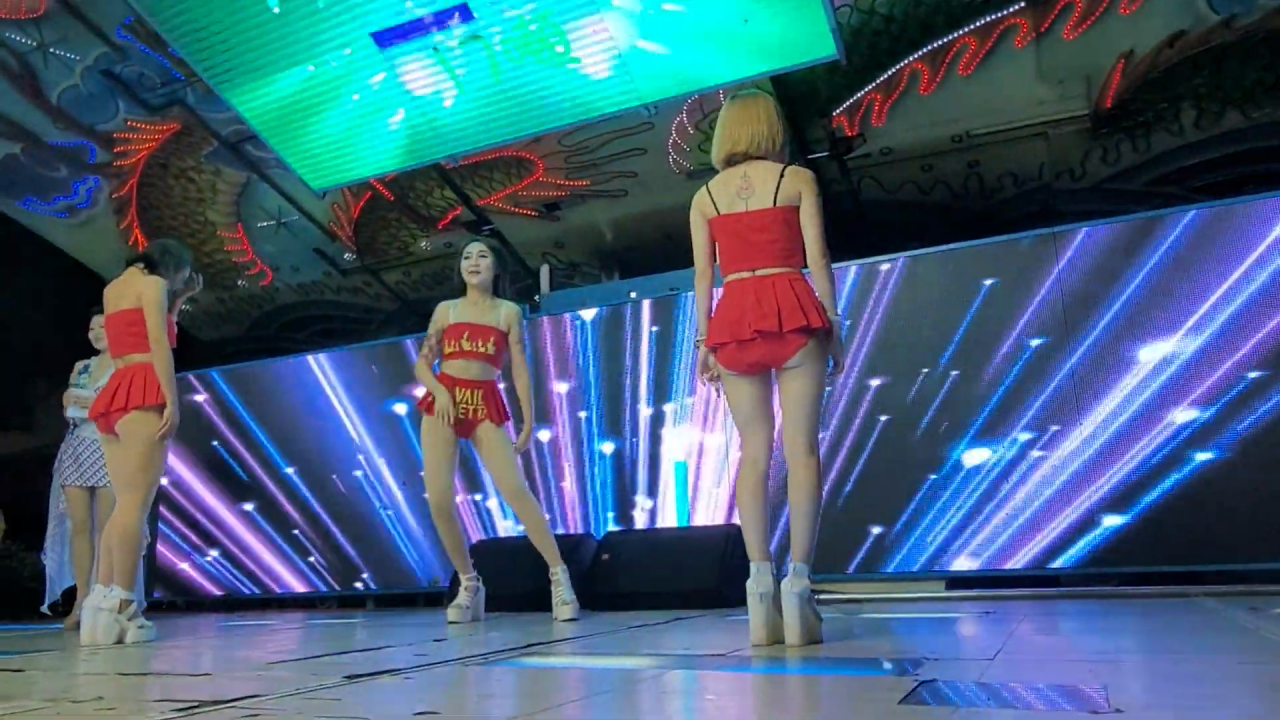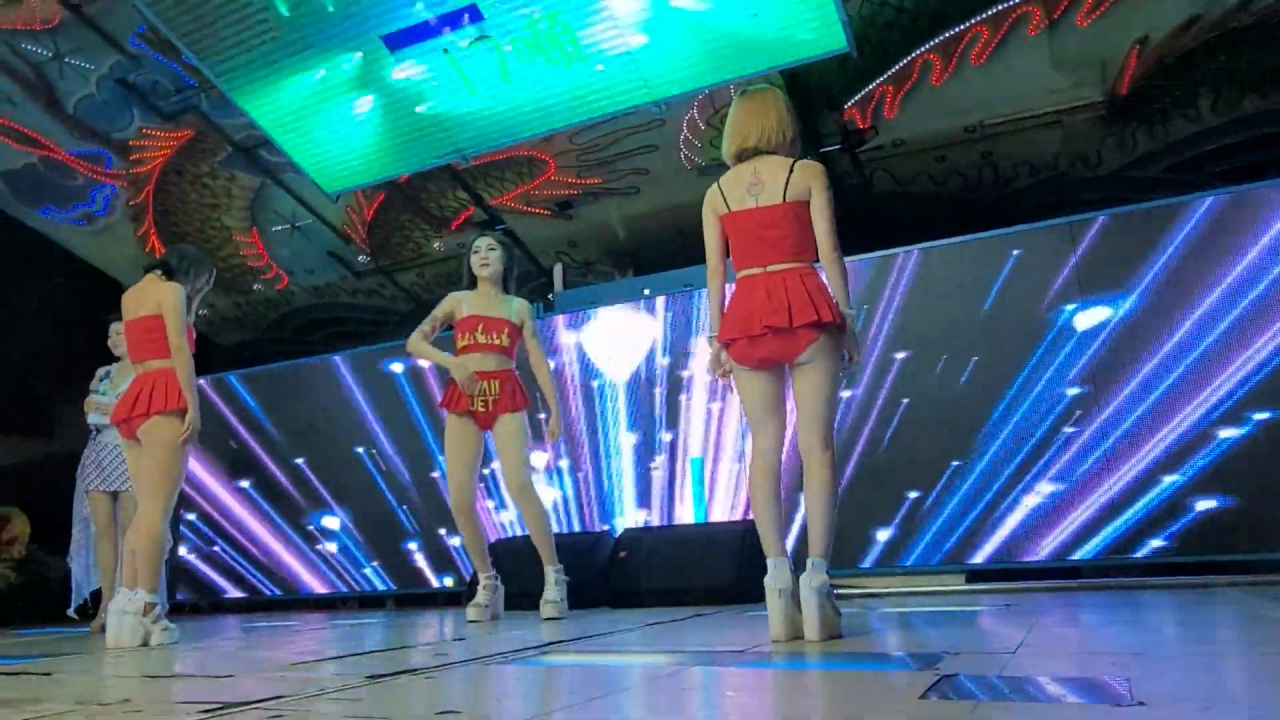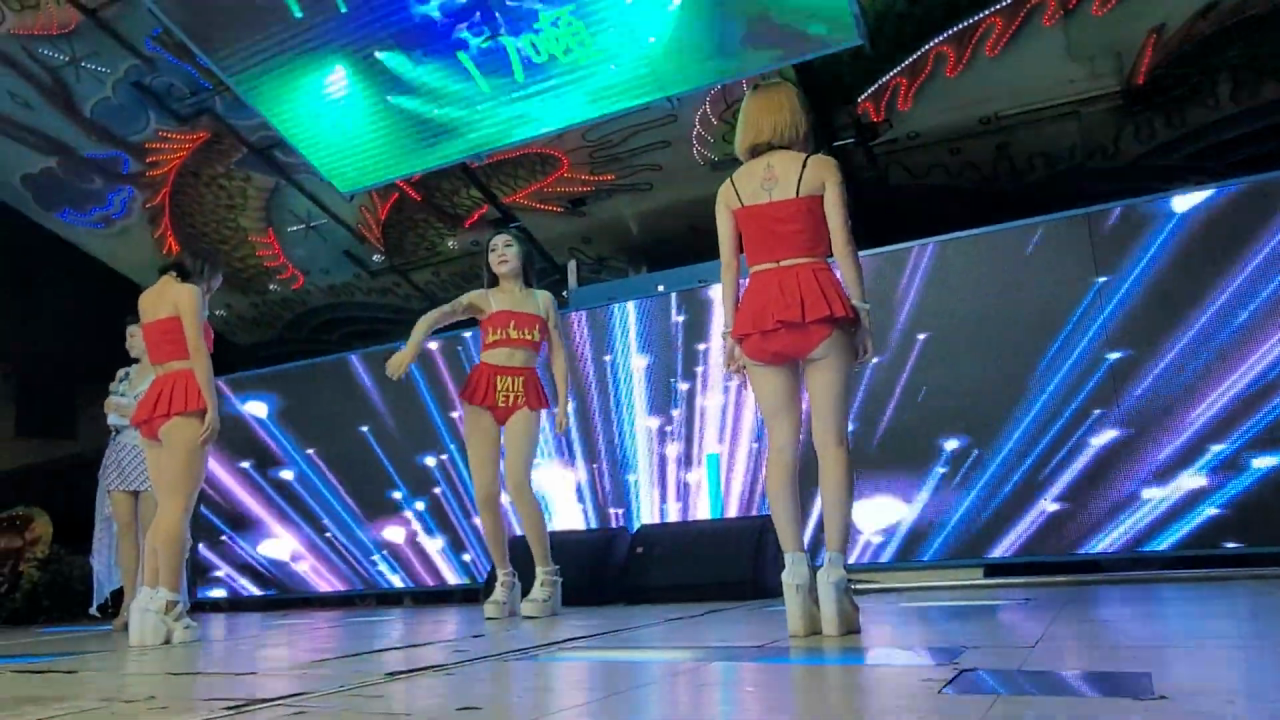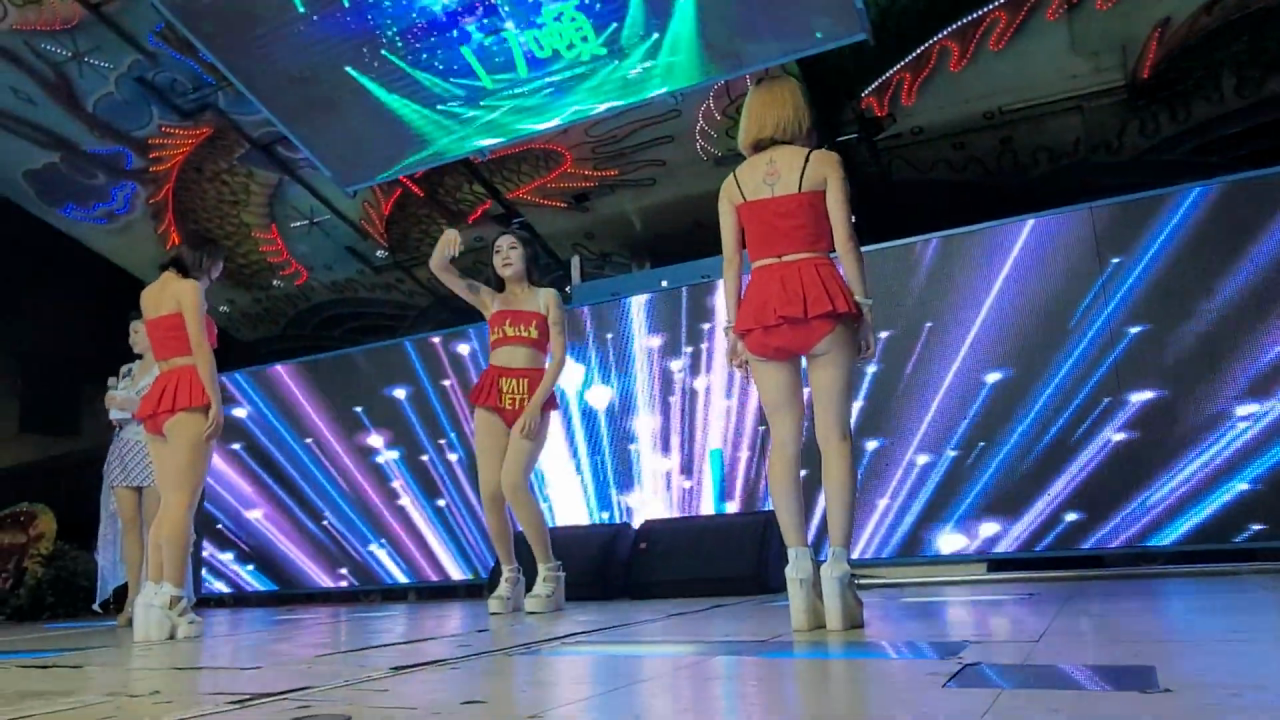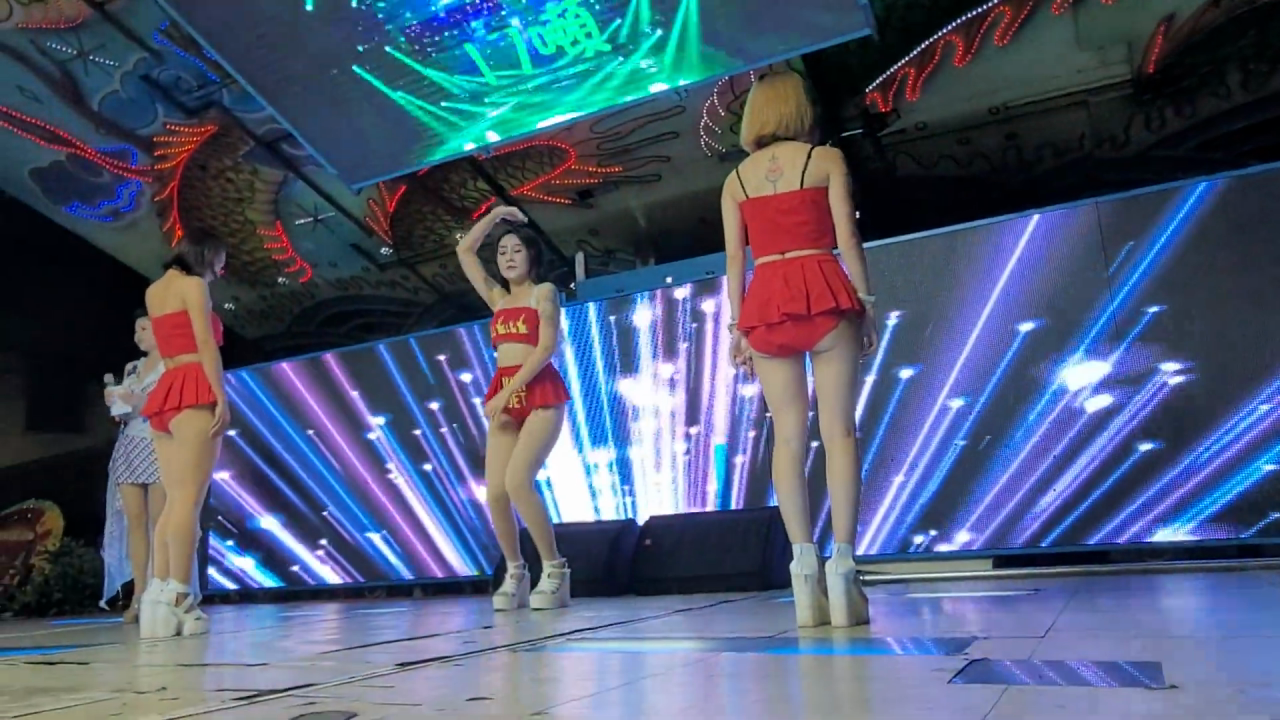
dt=0.2s
person 1, frame 1
left shoulder: (705, 195)
right shoulder: (798, 179)
left elbow: (703, 274)
right elbow: (817, 257)
left wrist: (704, 341)
right wrist: (834, 323)
left hip: (733, 321)
right hip: (791, 312)
left knee: (754, 452)
right knee: (801, 449)
left ankle: (760, 583)
right ankle: (797, 581)
person 1, frame 2
left shoulder: (717, 192)
right shoulder: (809, 173)
left elbow: (715, 271)
right elbow: (829, 251)
left wrist: (716, 337)
right wrist: (847, 318)
left hip: (746, 316)
right hip: (803, 309)
left knee: (765, 449)
right knee: (816, 444)
left ankle: (778, 579)
right ankle: (816, 577)
person 1, frame 3
left shoulder: (730, 187)
right shoulder: (822, 167)
left elbow: (729, 266)
right elbow: (843, 246)
left wrist: (731, 332)
right wrist: (861, 312)
left hip: (759, 311)
right hip: (817, 302)
left knee: (781, 444)
right knee: (830, 439)
left ankle: (795, 573)
right ankle: (833, 573)
person 1, frame 4
left shoulder: (733, 182)
right shoulder: (824, 162)
left elbow: (731, 261)
right elbow: (845, 242)
left wrist: (733, 328)
right wrist: (863, 308)
left hip: (762, 307)
right hip: (819, 297)
left knee: (784, 438)
right knee: (834, 434)
left ankle: (799, 568)
right ankle: (837, 566)
person 1, frame 5
left shoulder: (736, 179)
right shoulder: (827, 159)
left elbow: (734, 258)
right elbow: (847, 238)
left wrist: (737, 325)
right wrist: (866, 304)
left hip: (765, 304)
right hip: (822, 294)
left knee: (789, 435)
right knee: (838, 430)
left ankle: (805, 566)
right ankle: (842, 563)
person 2, frame 1
left shoulder: (114, 287)
right shoulder: (153, 282)
right elbow: (159, 343)
left wrist: (179, 299)
right wrist: (172, 399)
left hip: (115, 396)
right hip: (142, 395)
left knee: (125, 505)
right knee: (135, 504)
left ankle: (102, 602)
right ankle: (121, 606)
person 2, frame 2
left shoulder: (131, 295)
right shoulder: (171, 289)
right elbow: (180, 349)
left wrist: (194, 301)
right wrist: (192, 404)
left hip: (136, 401)
right hip: (163, 399)
left knee: (146, 509)
right knee: (158, 508)
left ankle: (127, 606)
right ankle: (146, 609)
person 2, frame 3
left shoulder: (148, 296)
right shoulder: (187, 290)
right elbow: (197, 350)
left wrist: (204, 298)
right wrist: (212, 404)
left hip: (155, 402)
right hip: (182, 400)
left knee: (166, 509)
right knee: (178, 507)
left ankle: (148, 603)
right ankle: (166, 607)
person 2, frame 4
left shoulder: (150, 292)
right shoulder: (188, 287)
right elbow: (200, 345)
right wrist: (215, 400)
left hip: (159, 399)
right hip: (186, 397)
left knee: (169, 504)
right knee: (182, 503)
left ankle: (153, 599)
right ankle: (171, 602)
person 2, frame 5
left shoulder: (155, 290)
right shoulder: (193, 285)
right elbow: (205, 343)
right wrist: (221, 397)
left hip: (165, 396)
right hip: (193, 393)
left knee: (175, 501)
right knee: (188, 499)
left ankle: (159, 595)
right ankle: (177, 599)
person 3, frame 1
left shoulder: (509, 312)
right shoulder: (445, 310)
left elbow: (520, 369)
right elbow: (422, 362)
left wrist: (528, 422)
right wrist: (440, 394)
left hip: (487, 406)
right hip: (441, 404)
left knee: (516, 489)
right knee: (439, 500)
left ankle: (559, 576)
right ankle: (469, 585)
person 3, frame 2
left shoulder: (519, 307)
right shoulder: (457, 300)
left elbow: (538, 359)
right elbow: (415, 341)
left wrist: (554, 409)
right wrist: (451, 362)
left hip: (507, 398)
right hip: (461, 400)
left knee: (520, 484)
right knee: (460, 496)
left ankle: (553, 576)
right ankle: (487, 583)
person 3, frame 3
left shoulder: (543, 299)
right shoulder: (482, 299)
left elbow: (557, 352)
right elbow: (438, 315)
left wrist: (562, 402)
right wrist: (412, 345)
left hip: (525, 394)
right hip: (483, 392)
left knee: (517, 483)
right knee: (485, 491)
left ankle: (546, 578)
right ankle: (504, 579)
person 3, frame 4
left shoulder: (547, 297)
right shoulder: (487, 298)
left elbow: (559, 353)
right elbow: (439, 268)
left wrist: (537, 402)
right wrist: (445, 240)
left hip: (534, 396)
right hip: (492, 396)
left knee: (513, 483)
right knee: (489, 491)
left ankle: (549, 574)
right ankle: (510, 576)
person 3, frame 5
left shoulder: (545, 292)
right shoulder: (498, 298)
left elbow: (547, 346)
right elbow: (464, 251)
left wrist: (509, 391)
right wrist: (494, 217)
left hip: (542, 394)
right hip: (504, 398)
left knee: (517, 481)
right knee: (495, 492)
left ankle: (555, 571)
right ankle: (516, 573)
person 4, frame 1
right shoulder: (80, 367)
right wrist: (68, 403)
right hip: (76, 450)
left knee: (106, 527)
right knee: (78, 525)
right ankle: (81, 600)
person 4, frame 2
right shoulder: (102, 374)
right wrist: (90, 409)
right hip: (99, 455)
left knee: (129, 530)
right knee: (102, 529)
right ankle: (106, 603)
person 4, frame 3
right shoulder: (122, 375)
left wrist: (137, 411)
right wrist: (110, 410)
left hip: (150, 454)
right hip: (119, 455)
left knee: (150, 528)
right knee: (124, 528)
right ankle: (128, 601)
person 4, frame 4
right shoulder: (126, 370)
left wrist: (139, 405)
right wrist: (112, 405)
left hip: (153, 449)
right hip: (123, 451)
left knee: (153, 524)
right knee: (128, 523)
right ankle: (133, 597)
person 4, frame 5
right shoulder: (131, 368)
left wrist: (142, 401)
right wrist: (114, 402)
left hip: (158, 446)
right hip: (129, 448)
left knee: (159, 521)
right knee: (134, 520)
right ankle: (139, 594)
